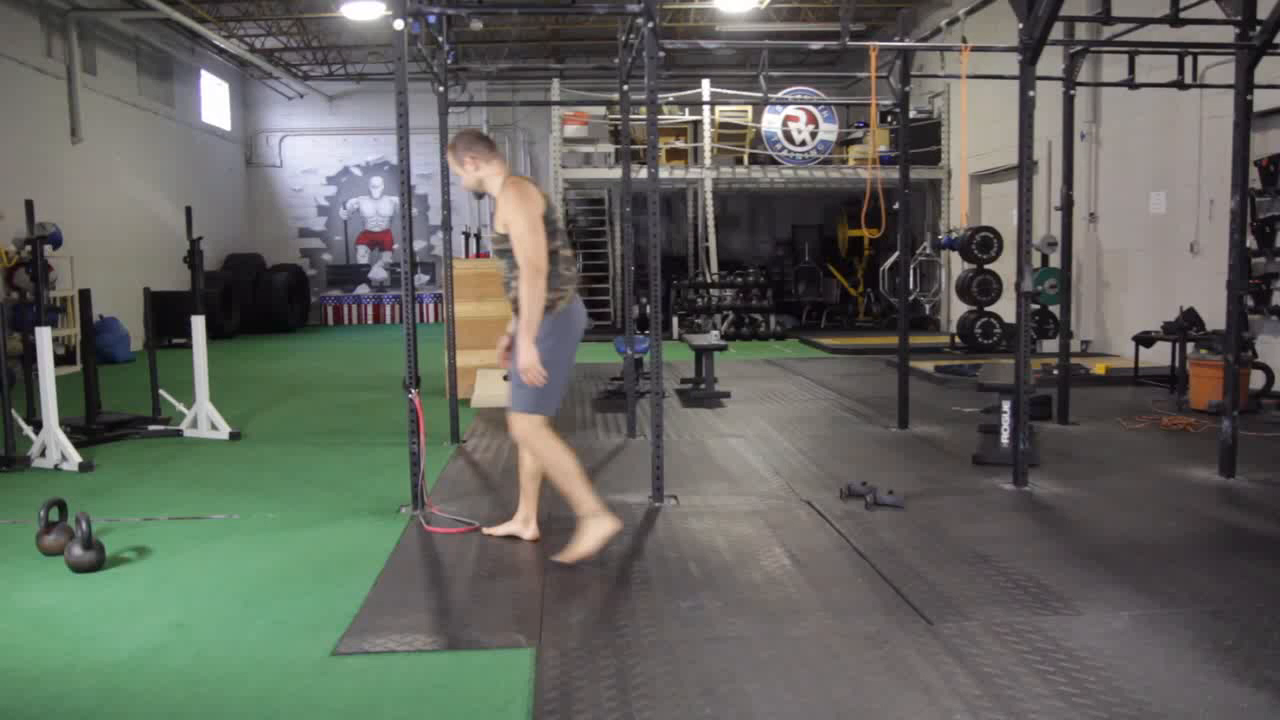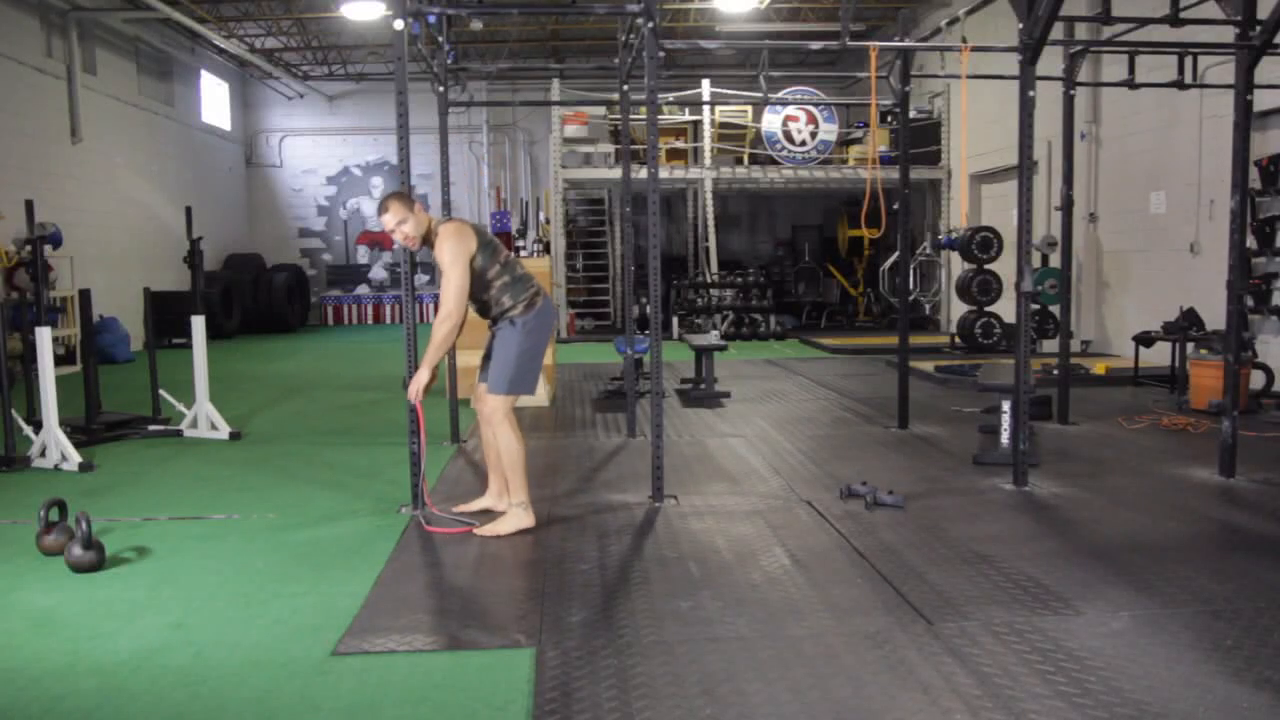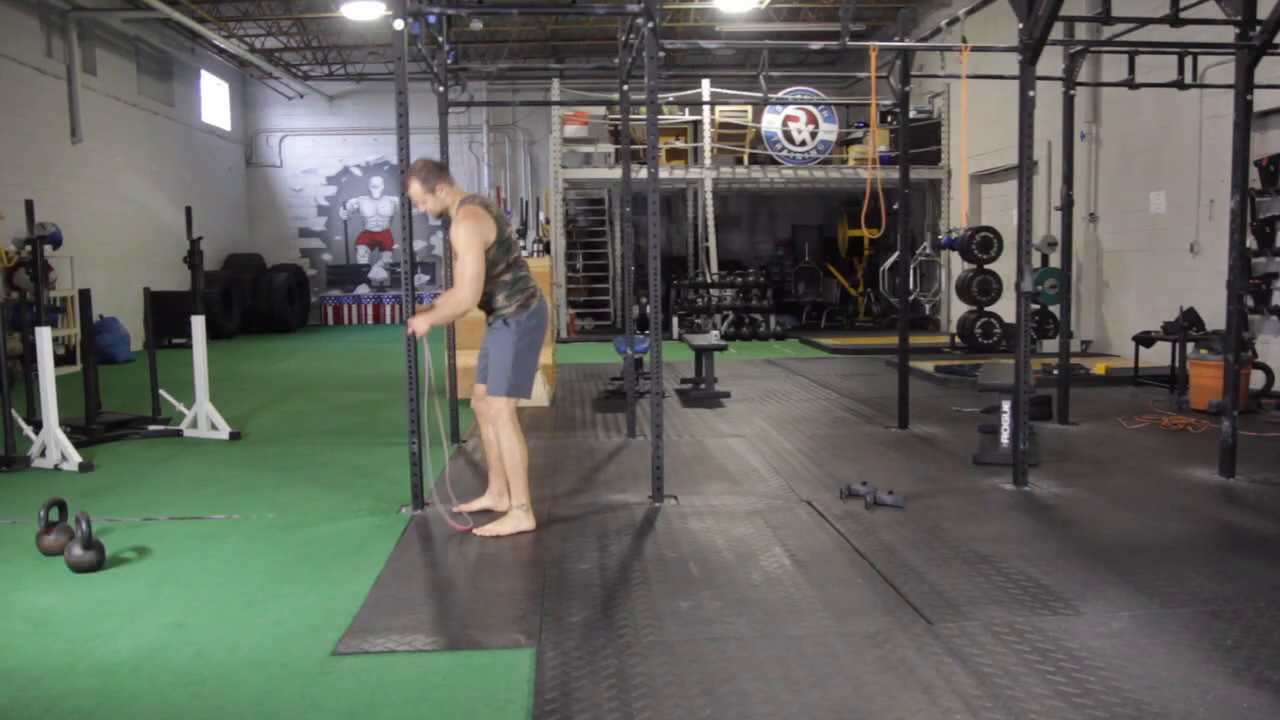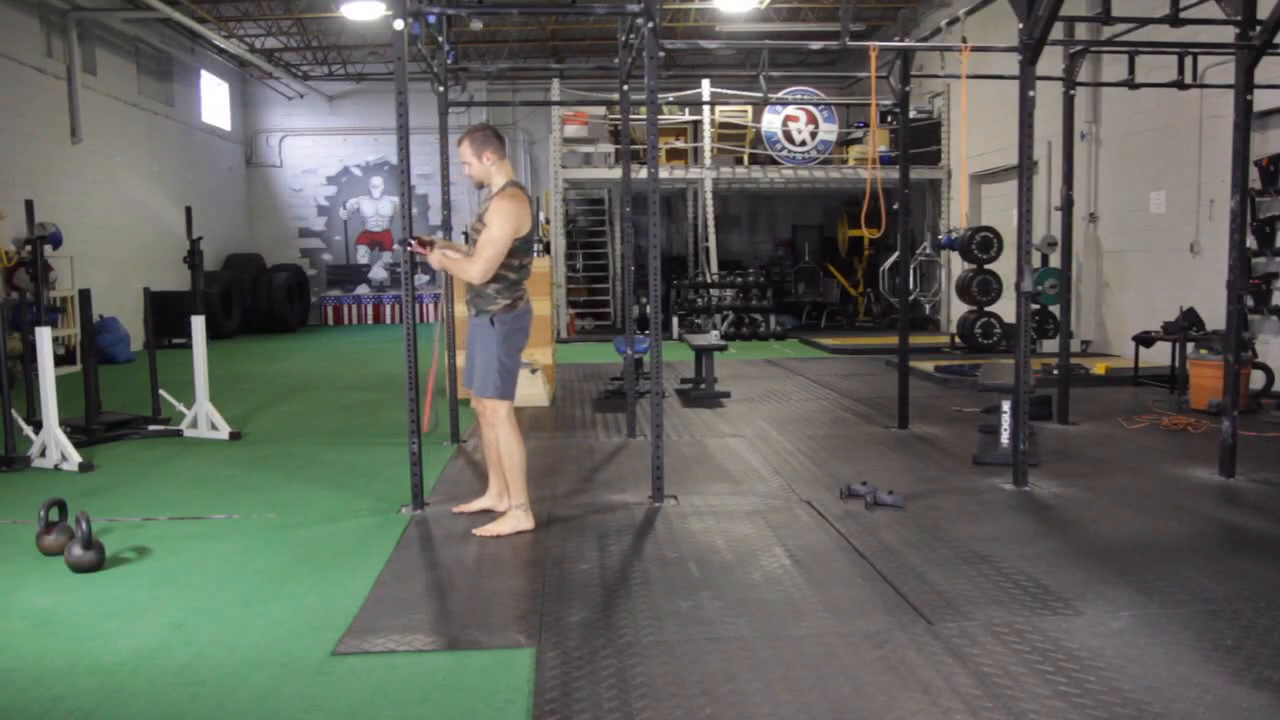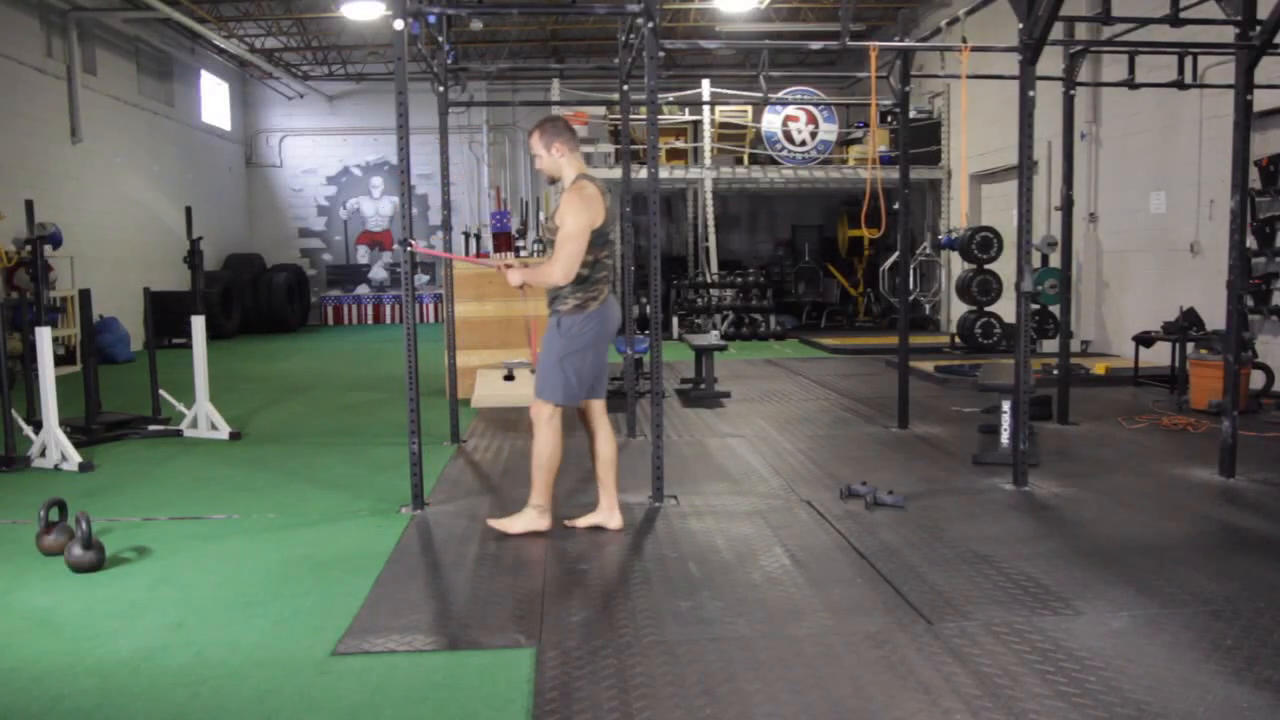
dt=1s
person 1, frame 1
left shoulder: (512, 195)
right shoulder: (514, 193)
left elbow: (536, 271)
left wrist: (528, 342)
right wrist: (515, 329)
left hip: (551, 319)
right hip: (552, 316)
left knee: (528, 427)
right knee: (529, 423)
left ankle: (595, 516)
right ankle: (525, 520)
person 1, frame 2
left shoulder: (449, 238)
right shoulder: (444, 242)
left elbow: (449, 315)
right elbow: (455, 313)
left wrist: (425, 368)
right wrist: (435, 363)
left hip: (527, 317)
right hip: (512, 319)
left knee: (497, 409)
right knee: (483, 404)
left ankle: (521, 510)
right ankle: (497, 494)
person 1, frame 3
left shoulder: (466, 221)
right shoulder: (474, 209)
left elbow: (467, 297)
left wrist: (429, 320)
right wrist: (436, 306)
left hip: (517, 319)
right hip: (507, 317)
left knee: (500, 411)
right knee: (483, 402)
left ankle: (521, 512)
right ankle: (498, 493)
person 1, frame 4
left shoulder: (509, 203)
right shoulder: (500, 198)
left elbow: (479, 270)
left wrist: (442, 262)
right wrist: (442, 247)
left hip: (500, 318)
right hip: (487, 315)
left knee: (498, 412)
right knee: (484, 408)
left ankle: (520, 511)
right ankle: (497, 493)
person 1, frame 5
left shoulder: (578, 196)
right shoulder: (590, 190)
left elbow: (561, 273)
left wrist: (522, 276)
right wrist: (531, 268)
left hip: (578, 317)
right hip: (593, 311)
left knee: (545, 411)
right knee: (593, 411)
left ankle: (536, 510)
right ankle: (608, 508)
